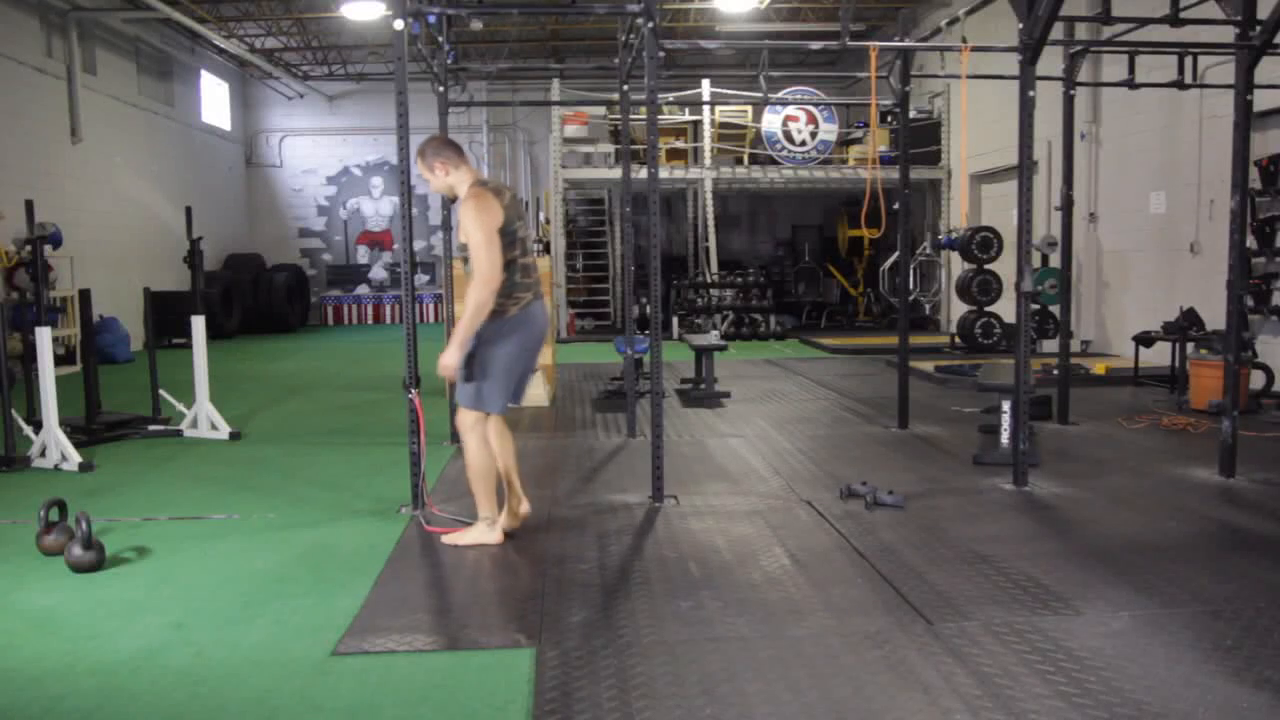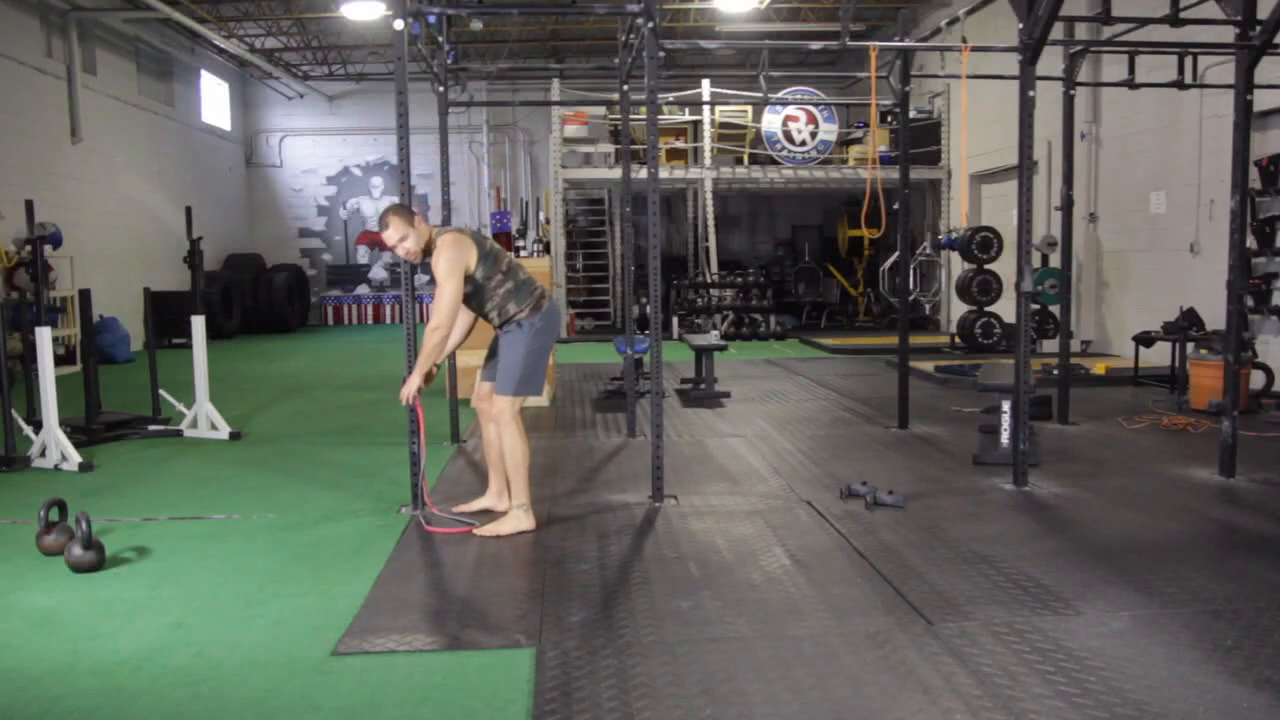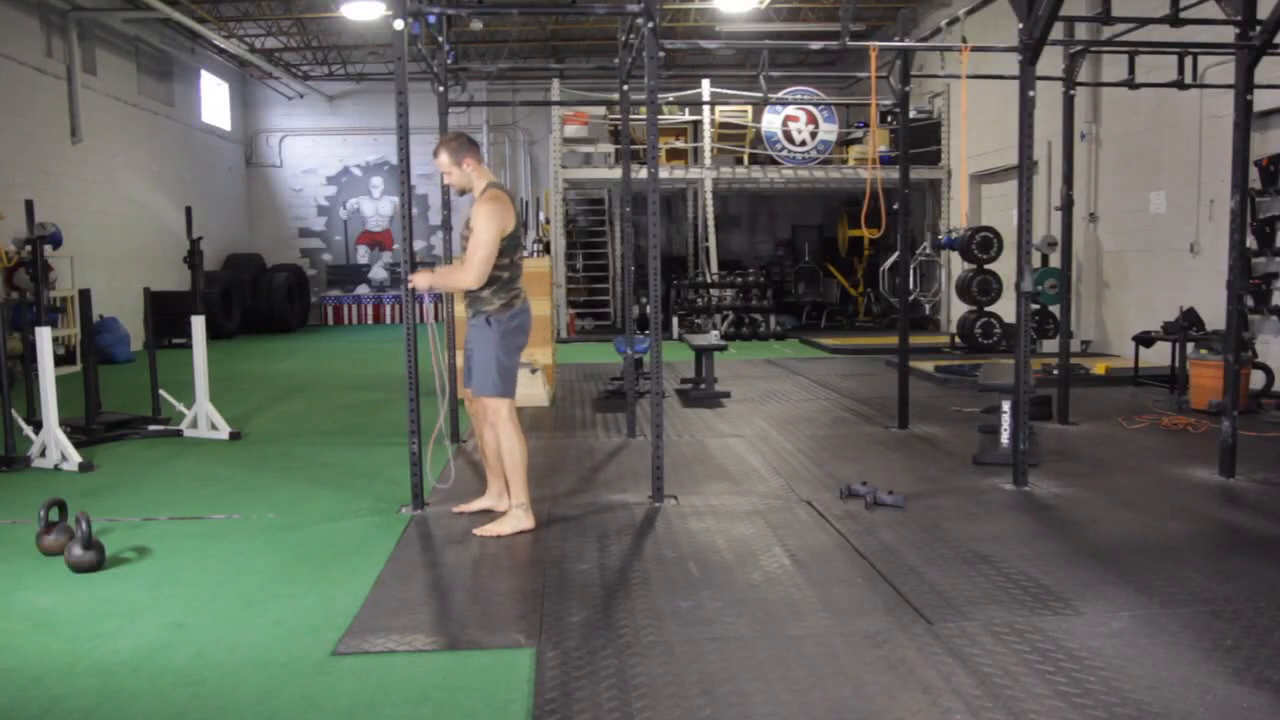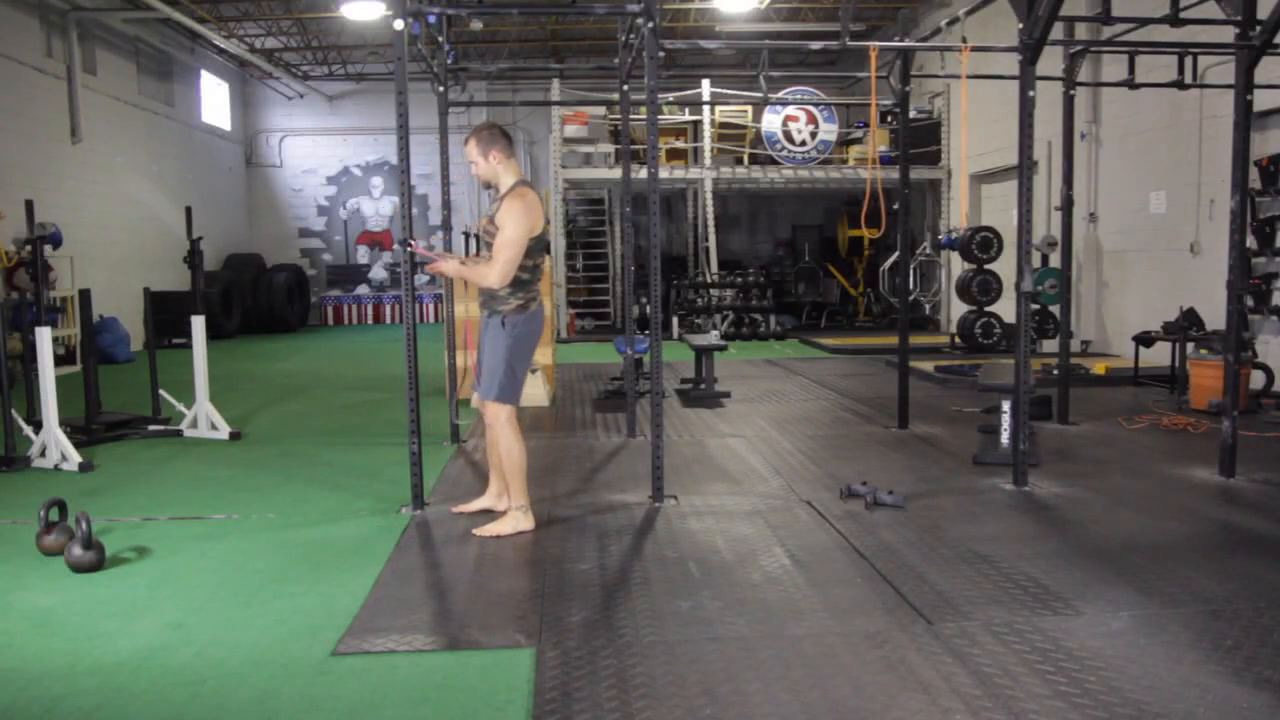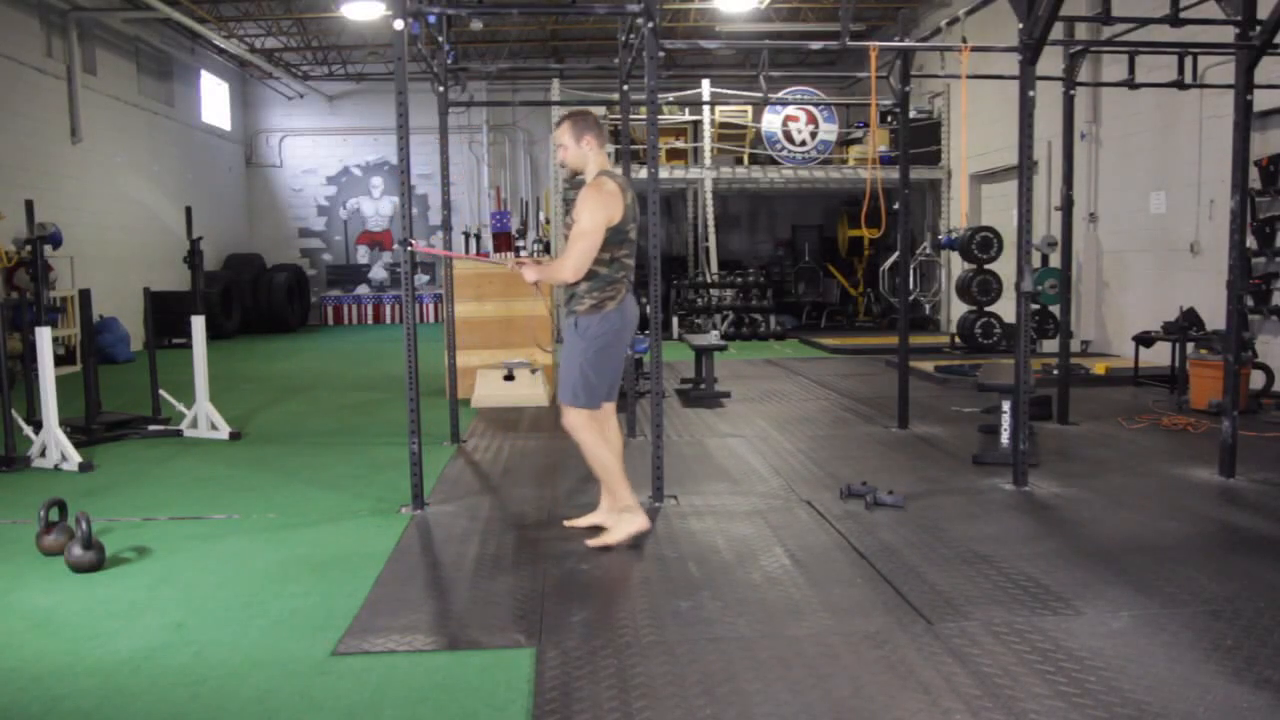
dt=1s
person 1, frame 1
left shoulder: (474, 204)
right shoulder: (498, 193)
left elbow: (486, 282)
left wrist: (456, 344)
right wrist: (470, 329)
left hip: (506, 322)
right hip: (527, 314)
left knee: (470, 421)
right knee: (488, 414)
left ankle: (488, 525)
right ankle: (515, 502)
person 1, frame 2
left shoulder: (447, 250)
right shoulder: (449, 245)
left elbow: (440, 326)
right elbow: (463, 316)
left wrist: (417, 374)
right wrist: (434, 364)
left hip: (531, 320)
right hip: (516, 322)
left knee: (504, 411)
right knee: (484, 403)
left ankle: (521, 513)
right ankle: (497, 494)
person 1, frame 3
left shoulder: (489, 204)
right shoulder: (491, 197)
left elbow: (473, 277)
left wrist: (430, 280)
right wrist: (436, 273)
left hip: (498, 318)
right hip: (488, 316)
left knee: (499, 411)
right knee: (477, 403)
left ankle: (521, 511)
right ankle: (497, 494)
person 1, frame 4
left shoulder: (520, 203)
right shoulder: (507, 197)
left elbow: (498, 275)
left wrist: (458, 271)
right wrist: (458, 263)
left hip: (513, 318)
right hip: (501, 316)
left knee: (499, 413)
right knee: (489, 407)
left ankle: (520, 512)
right ankle: (497, 492)
person 1, frame 5
left shoulder: (596, 192)
right shoulder: (615, 186)
left elbow: (573, 268)
left wrist: (538, 273)
right wrist: (546, 266)
left hip: (595, 316)
right hip: (612, 310)
left knee: (578, 418)
right knee: (602, 413)
left ankle: (629, 510)
right ankle: (609, 508)
